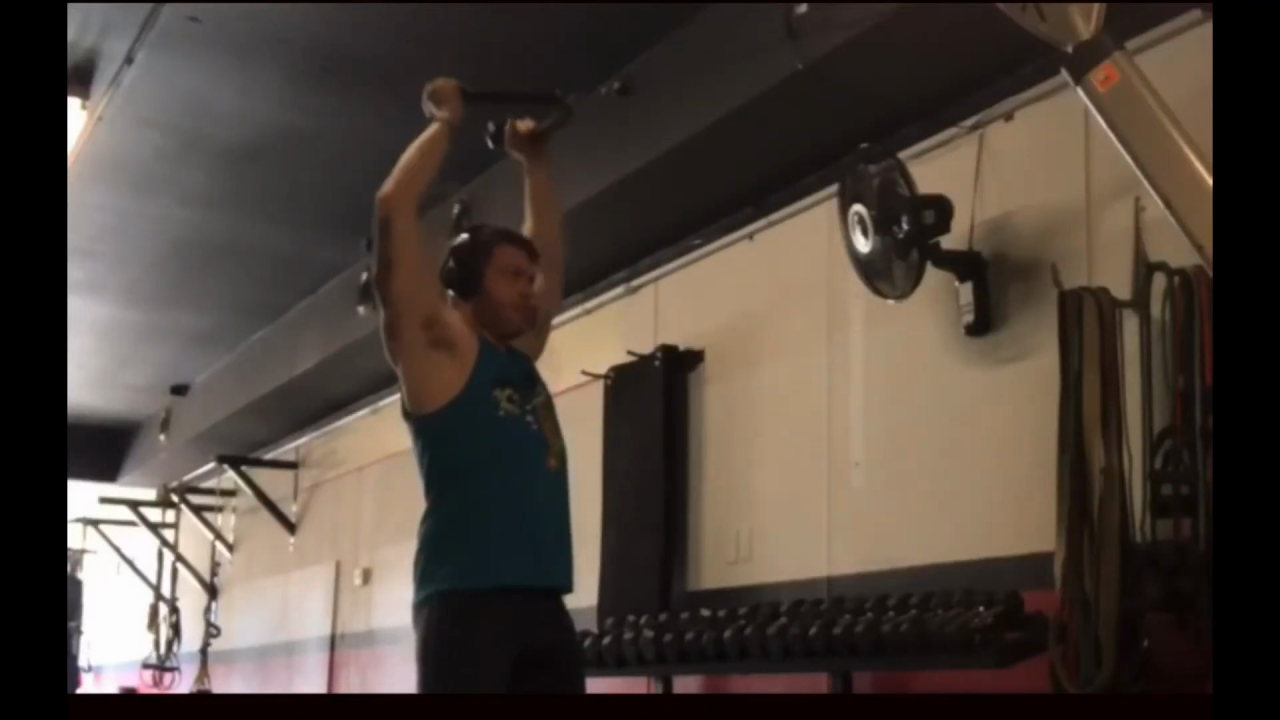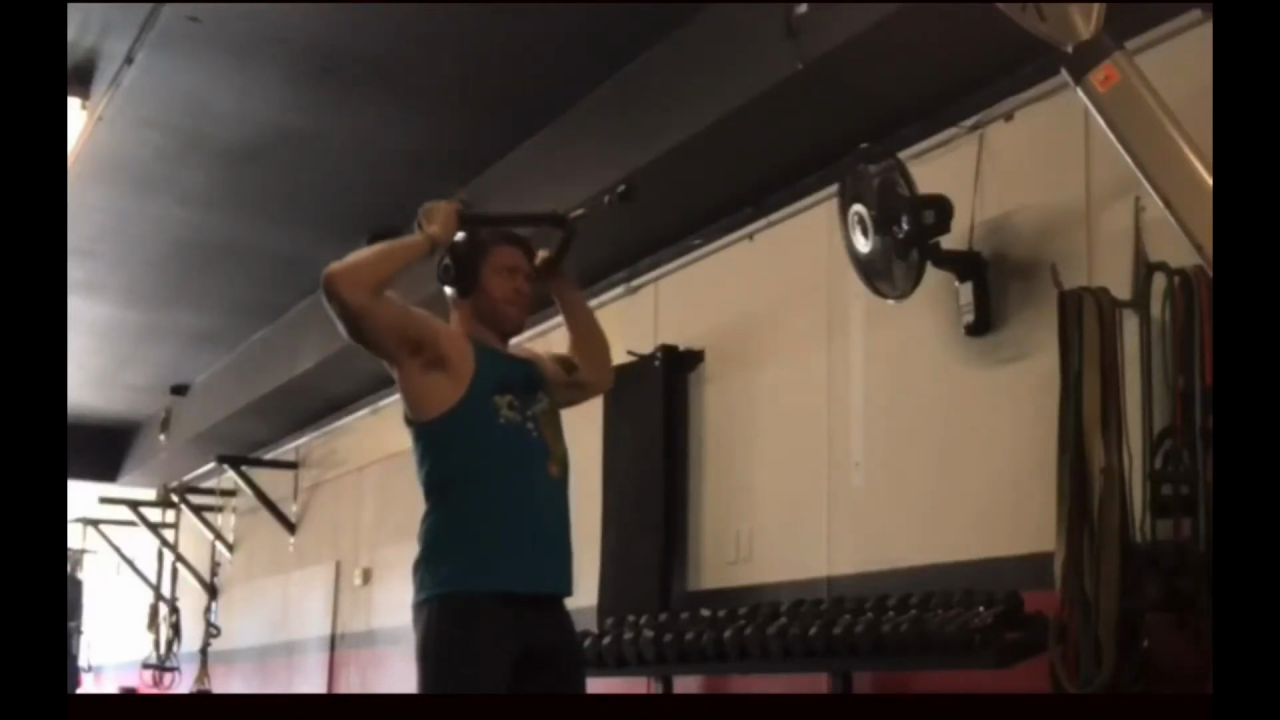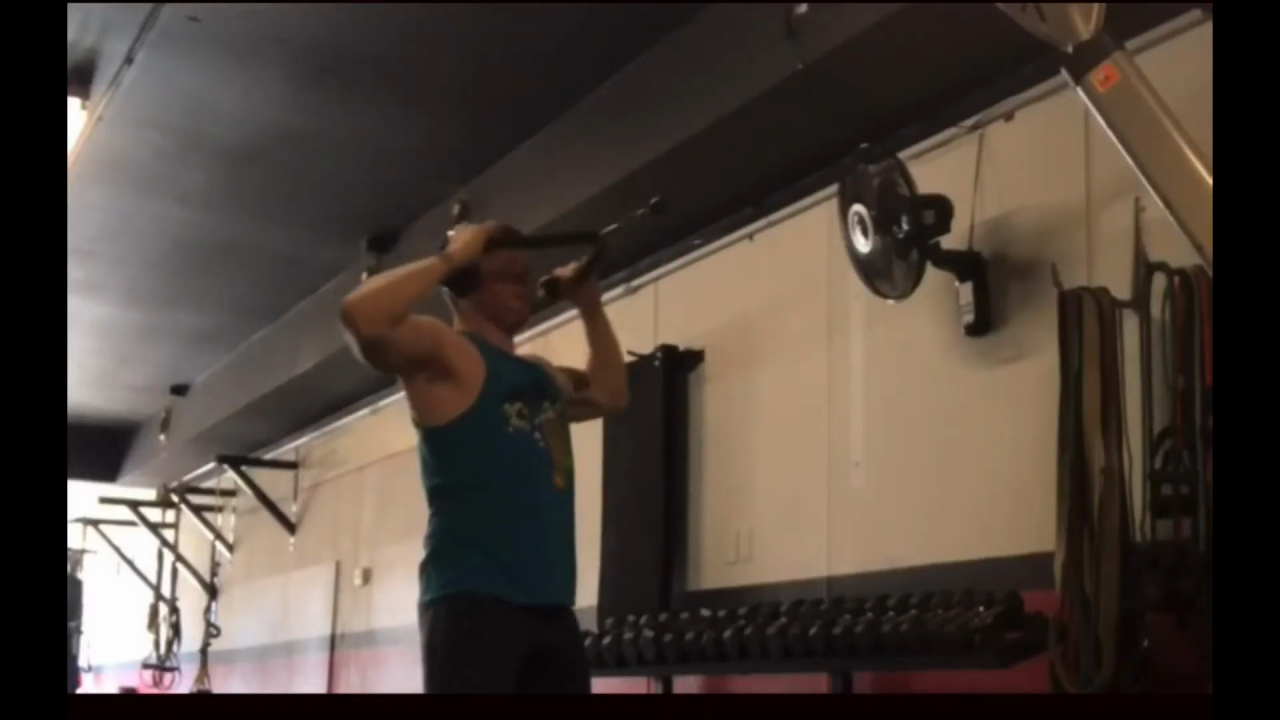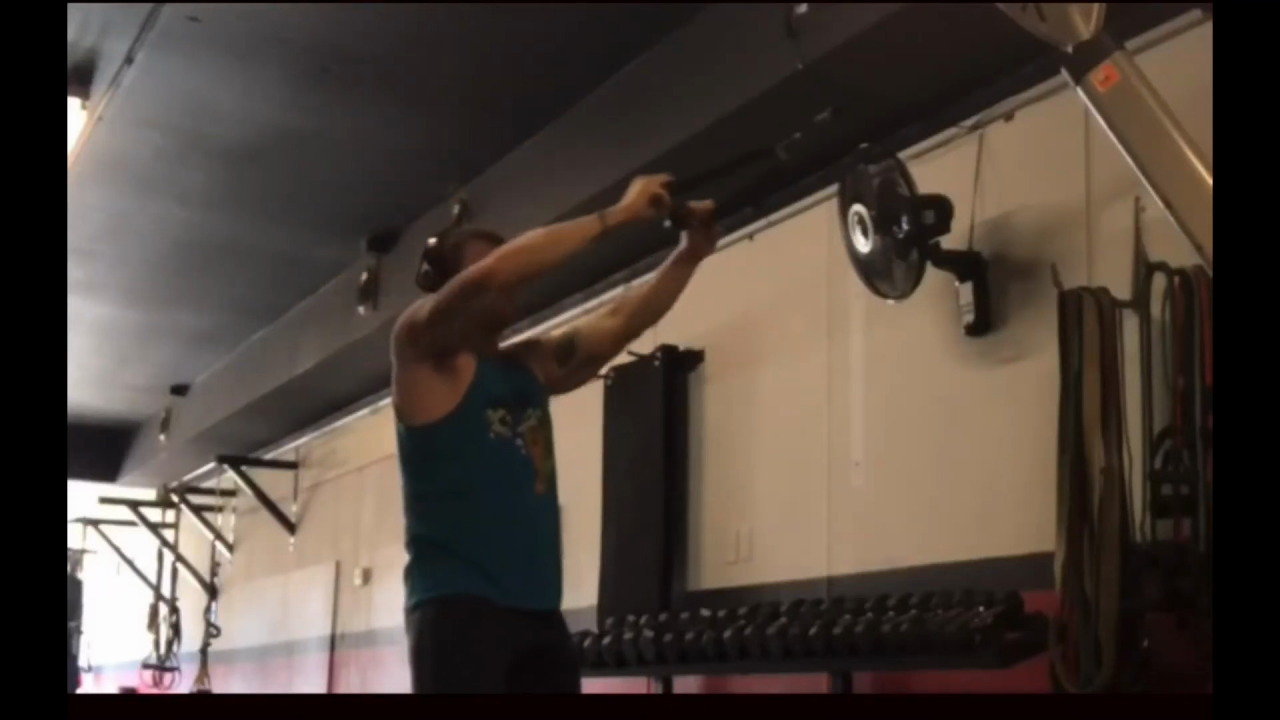
dt=0.5s
person 1, frame 1
left shoulder: (519, 357)
right shoulder: (435, 341)
left elbow: (548, 266)
right elbow: (394, 211)
left wrist: (535, 164)
right wrist: (444, 125)
left hip: (542, 604)
right hip: (466, 600)
person 1, frame 2
left shoulder: (534, 371)
right shoulder: (434, 350)
left elbow: (598, 371)
right elbow: (344, 285)
left wrist: (561, 285)
right wrist: (432, 238)
left hip: (542, 606)
right hip: (467, 602)
person 1, frame 3
left shoulder: (539, 374)
right shoulder: (438, 352)
left elbow: (611, 392)
right elbow: (361, 314)
left wrist: (589, 305)
right wrist: (455, 254)
left hip: (550, 608)
right hip: (471, 603)
person 1, frame 4
left shoulder: (530, 365)
right shoulder: (430, 350)
left elbow: (621, 320)
right elbow: (492, 273)
left wrist: (691, 249)
right wrist: (616, 214)
left hip: (537, 611)
right hip: (458, 606)
